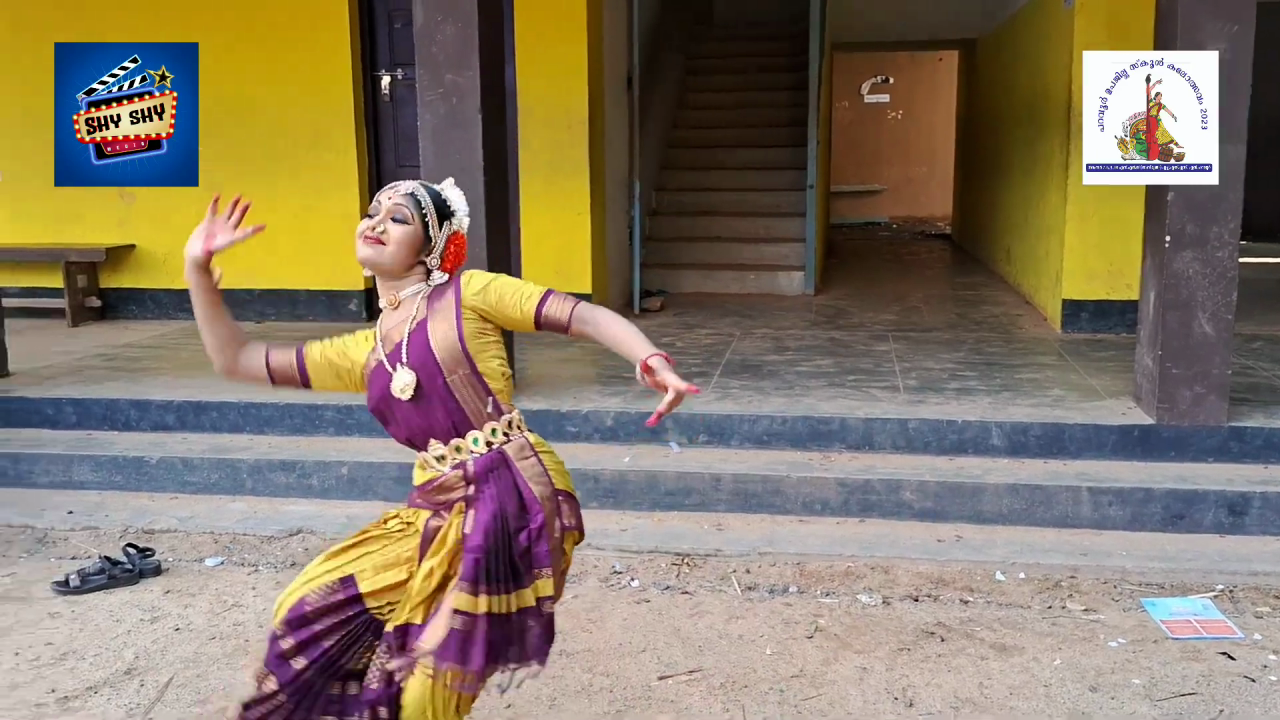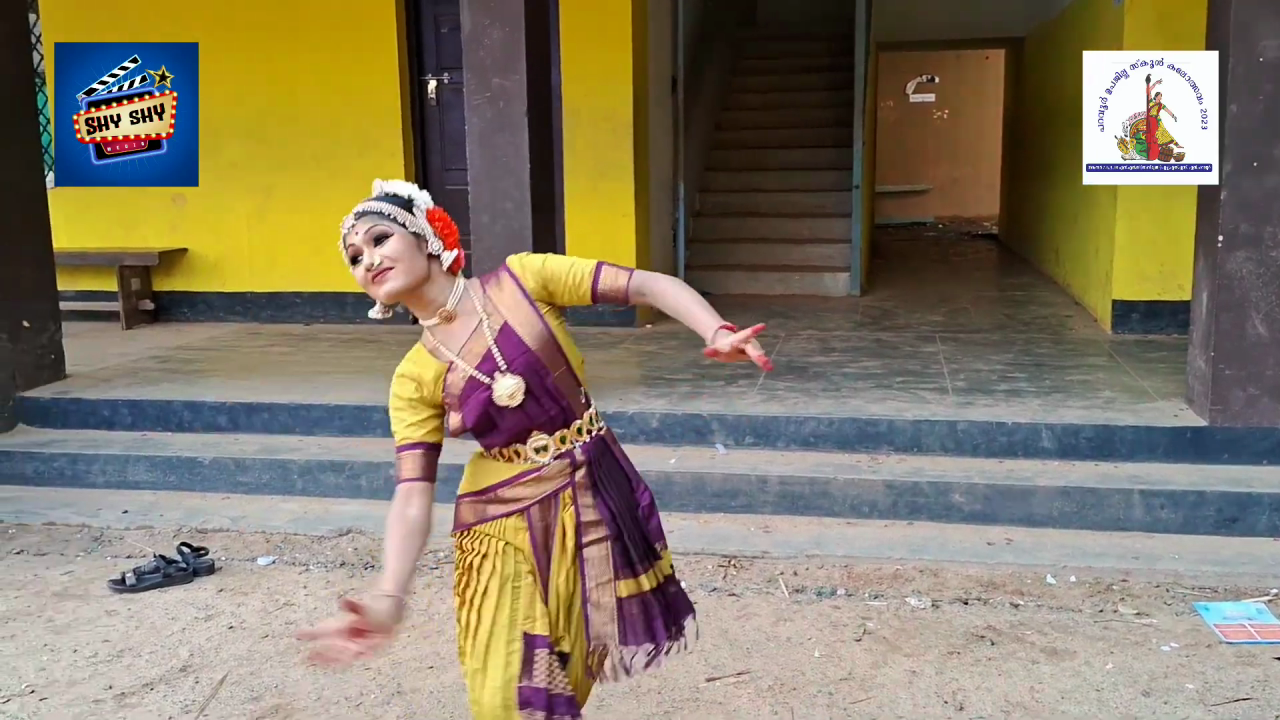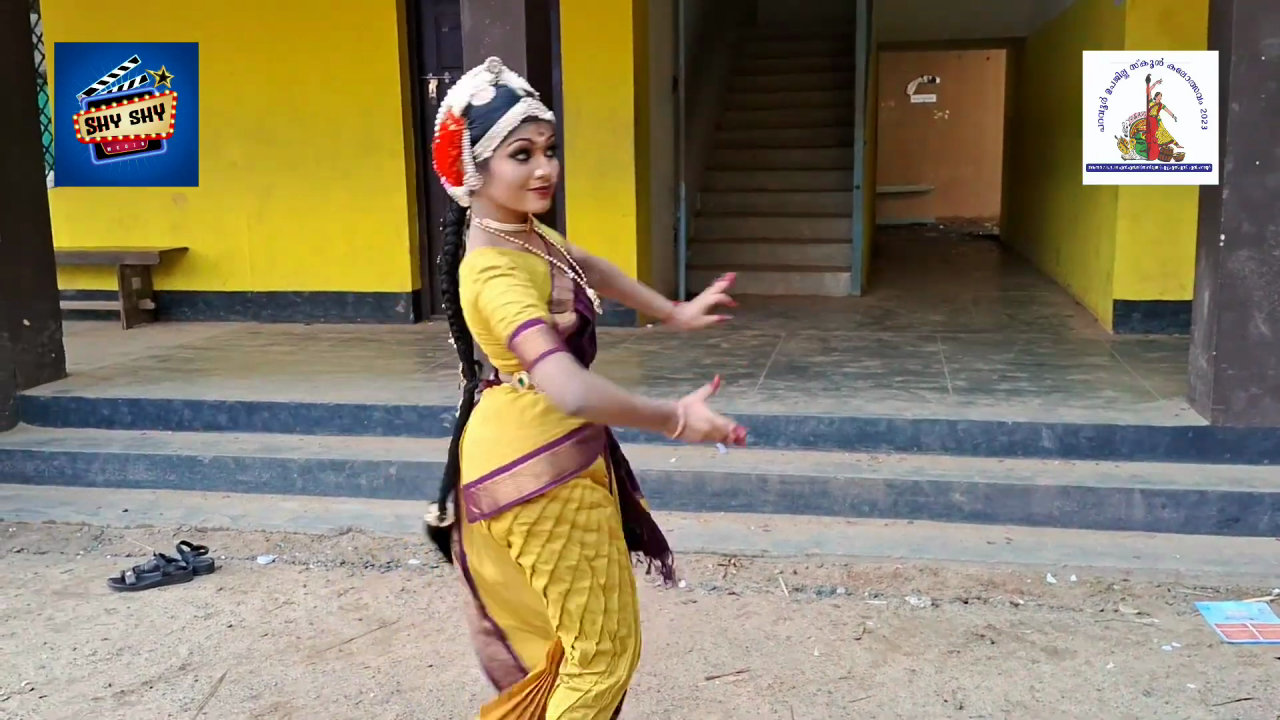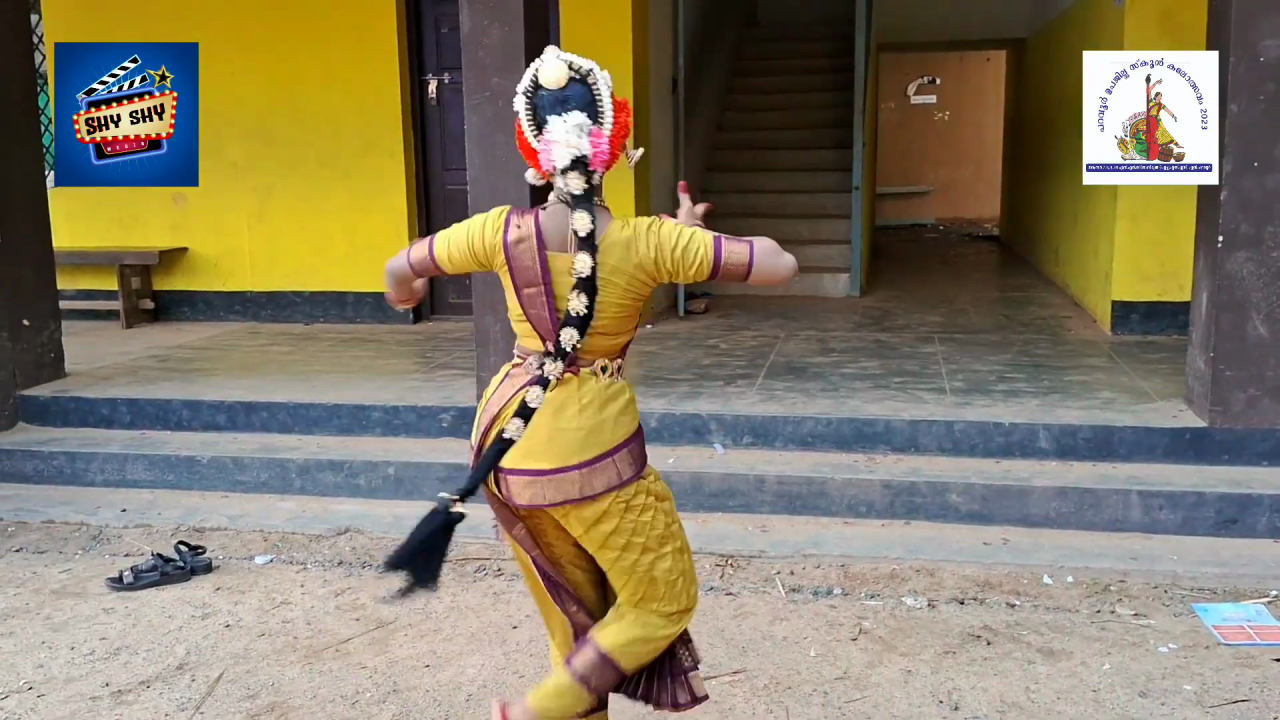
dt=0.3s
person 1, frame 1
left shoulder: (470, 295)
right shoulder: (360, 353)
left elbow: (586, 316)
right elbow: (237, 361)
left wrist: (650, 359)
right wrist: (198, 268)
left hip: (513, 506)
right hip: (439, 517)
right knee: (307, 614)
person 1, frame 2
left shoulder: (520, 279)
right shoulder: (415, 377)
left elbow: (653, 285)
right elbow: (411, 505)
left wrist: (716, 334)
right wrist: (388, 604)
left hip: (599, 499)
right hip: (508, 519)
person 1, frame 3
left shoulder: (523, 231)
right shoulder: (497, 276)
left elbow: (582, 267)
right elbow: (570, 389)
left wrist: (673, 313)
right wrist: (677, 419)
left hip: (553, 453)
right hip: (532, 467)
left knee: (537, 636)
right knee: (604, 656)
person 1, frame 4
left shoulder: (508, 231)
right shoulder: (650, 241)
left elbow: (399, 271)
right elbow: (776, 264)
left wrist: (404, 295)
right wrist: (685, 236)
left hip: (510, 430)
right hip: (589, 448)
left knee: (578, 608)
right knee: (666, 606)
